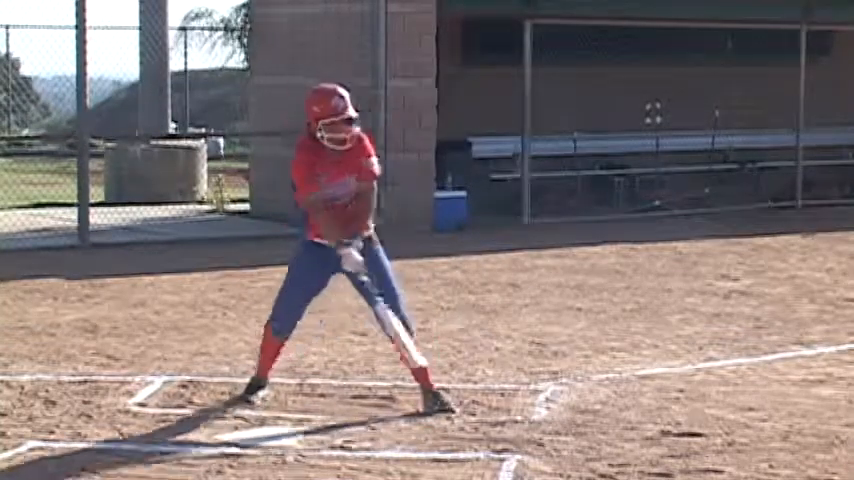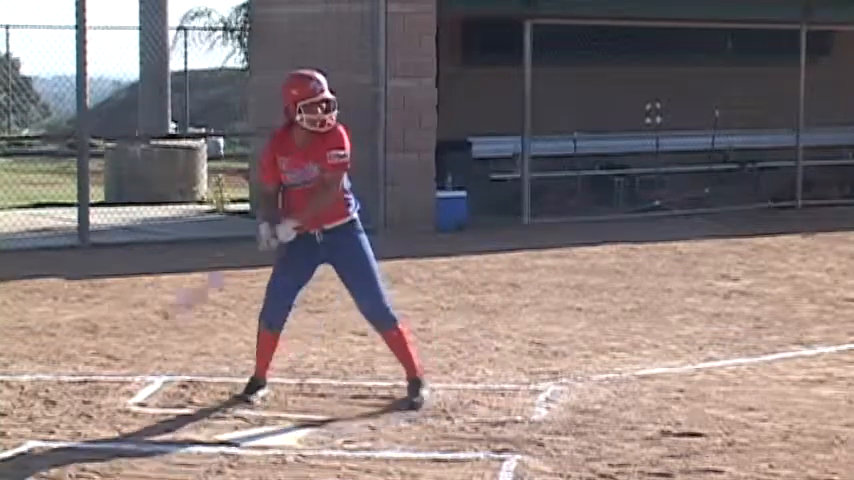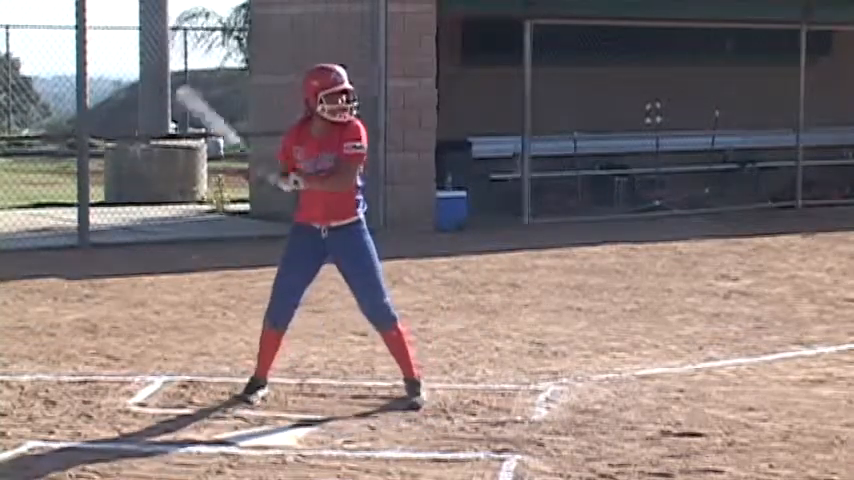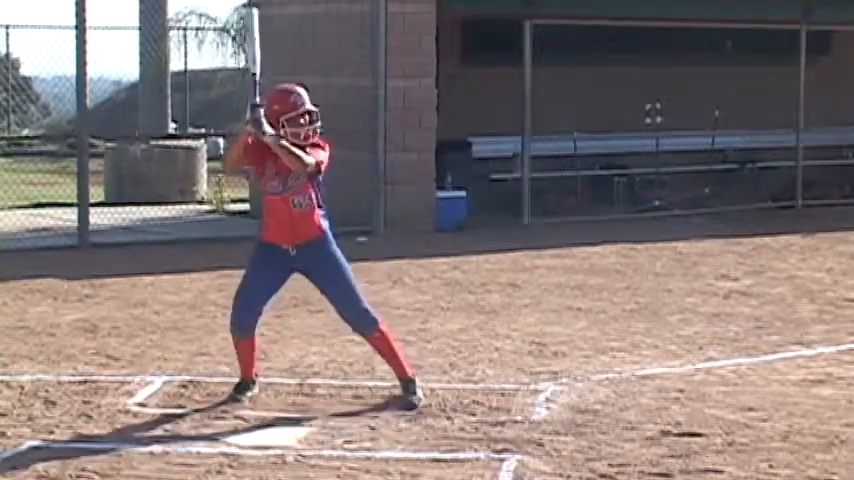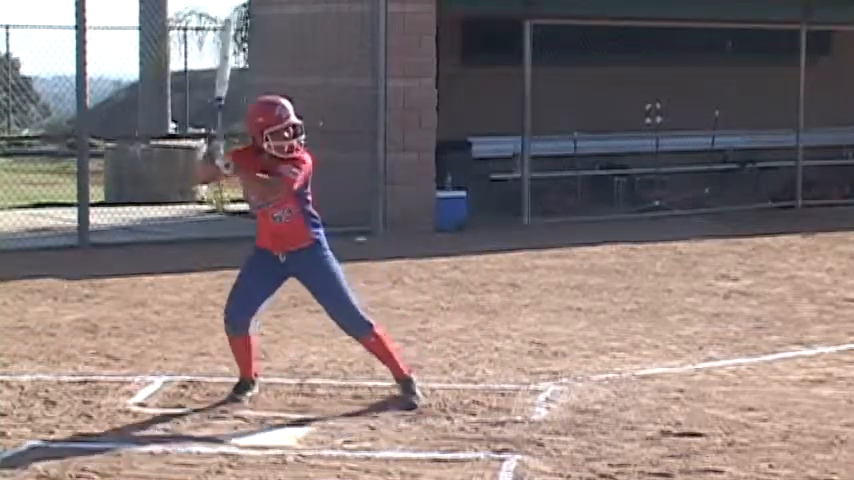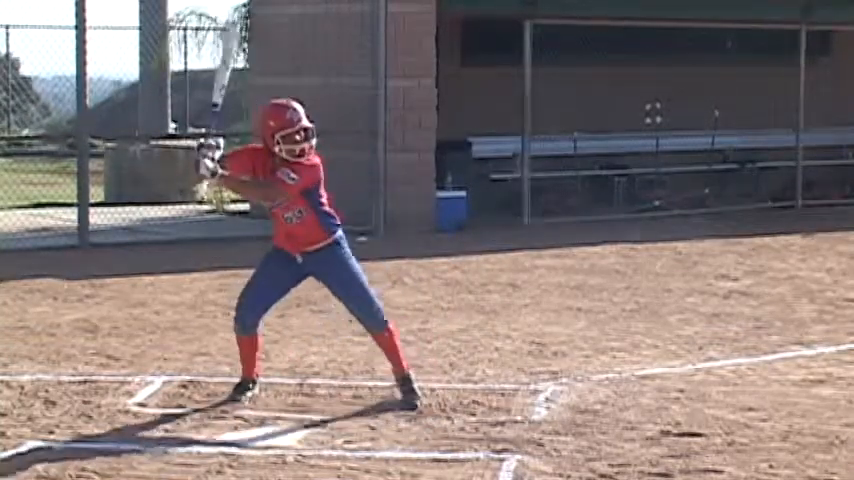
dt=0.3s
person 1, frame 1
left shoulder: (361, 145)
right shoulder: (304, 156)
left elbow: (367, 198)
right elbow: (318, 211)
left wrist: (354, 242)
right wrist: (341, 247)
left hip: (360, 241)
right hip: (319, 245)
left knee: (394, 314)
right knee: (283, 314)
left ankle: (429, 390)
right ankle: (260, 378)
person 1, frame 2
left shoulder: (335, 135)
right shoulder: (277, 144)
left elbow: (331, 189)
right elbow: (270, 193)
left wrist: (294, 222)
right wrist: (269, 222)
left hip: (343, 230)
right hip: (299, 236)
left knee: (376, 306)
right knee: (274, 307)
left ankle: (414, 378)
right ankle: (259, 379)
person 1, frame 3
left shoulder: (353, 130)
right shoulder: (296, 136)
left elbow: (345, 177)
right elbow: (289, 179)
left wrist: (300, 179)
right wrist: (284, 178)
left hip: (349, 229)
right hip: (307, 230)
left knee: (378, 307)
right knee: (280, 306)
left ankle: (412, 380)
right ankle: (259, 379)
person 1, frame 4
left shoulder: (317, 147)
right shoulder: (262, 148)
left elbow: (306, 166)
right elbow: (230, 165)
left wrist: (272, 139)
right wrist: (249, 134)
left hip: (315, 243)
right hip: (274, 247)
left knee: (358, 313)
right knee: (243, 314)
left ankle: (407, 379)
right ankle: (248, 379)
person 1, frame 5
left shoulder: (300, 161)
right shoulder: (246, 158)
left elbow: (271, 189)
right elbow: (203, 178)
left wrist: (230, 169)
right wrist: (213, 157)
left hip: (309, 250)
right hip: (268, 253)
left knee: (352, 318)
right knee: (236, 314)
left ankle: (403, 377)
right ankle: (249, 378)
person 1, frame 6
left shoulder: (309, 165)
right shoulder: (259, 157)
left elbow: (263, 193)
right elbow: (219, 164)
left wrist: (218, 176)
right wrist: (210, 155)
left hip: (327, 249)
right hip: (286, 252)
left knee: (371, 312)
right knee: (246, 313)
left ankle: (403, 377)
right ankle: (249, 379)
